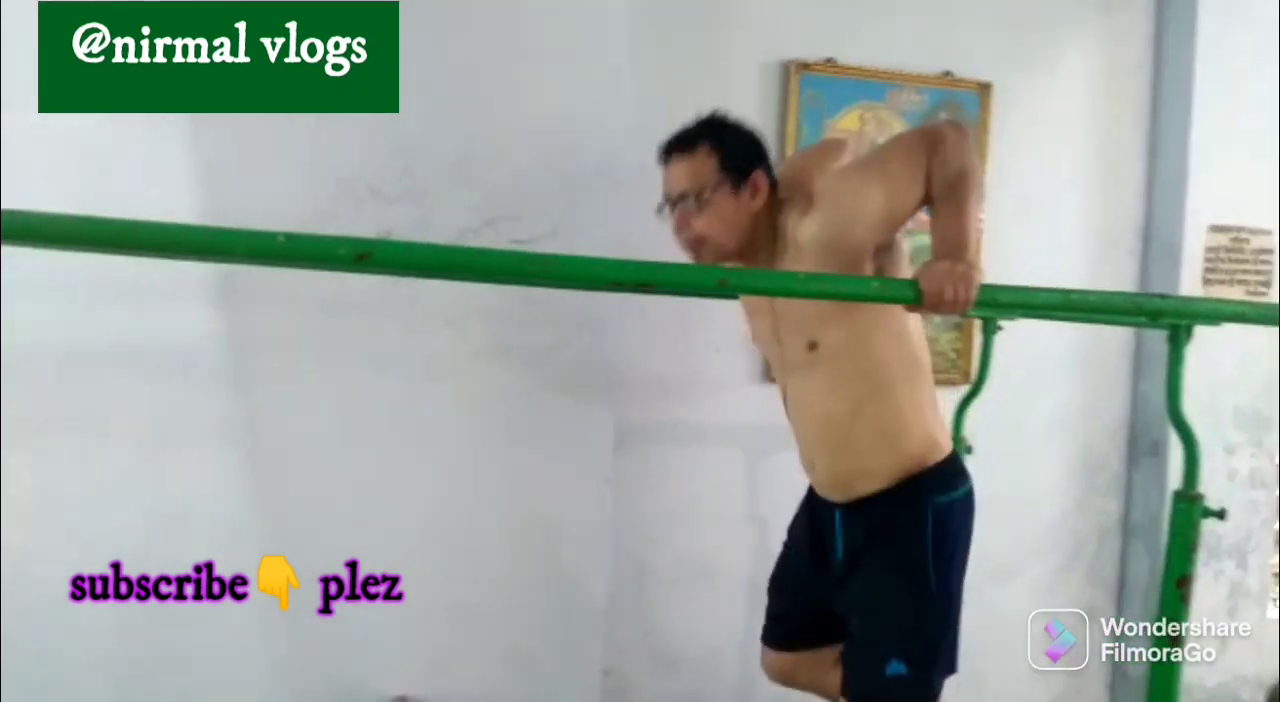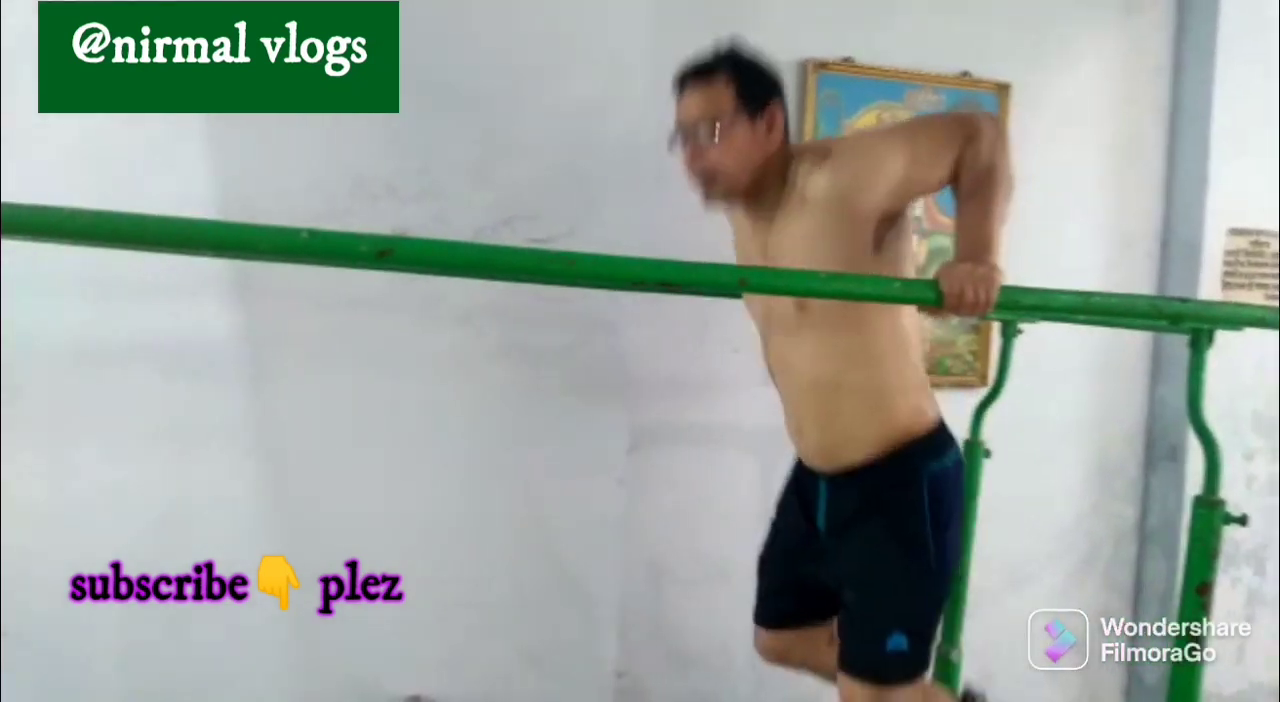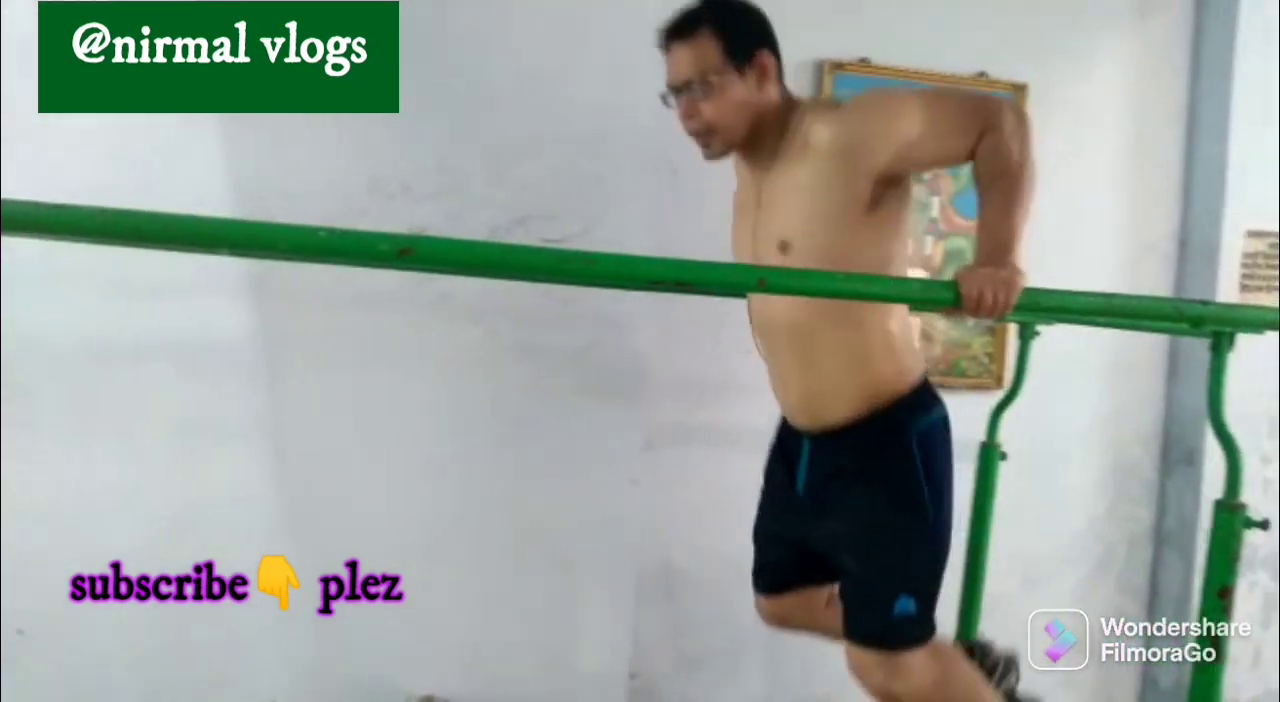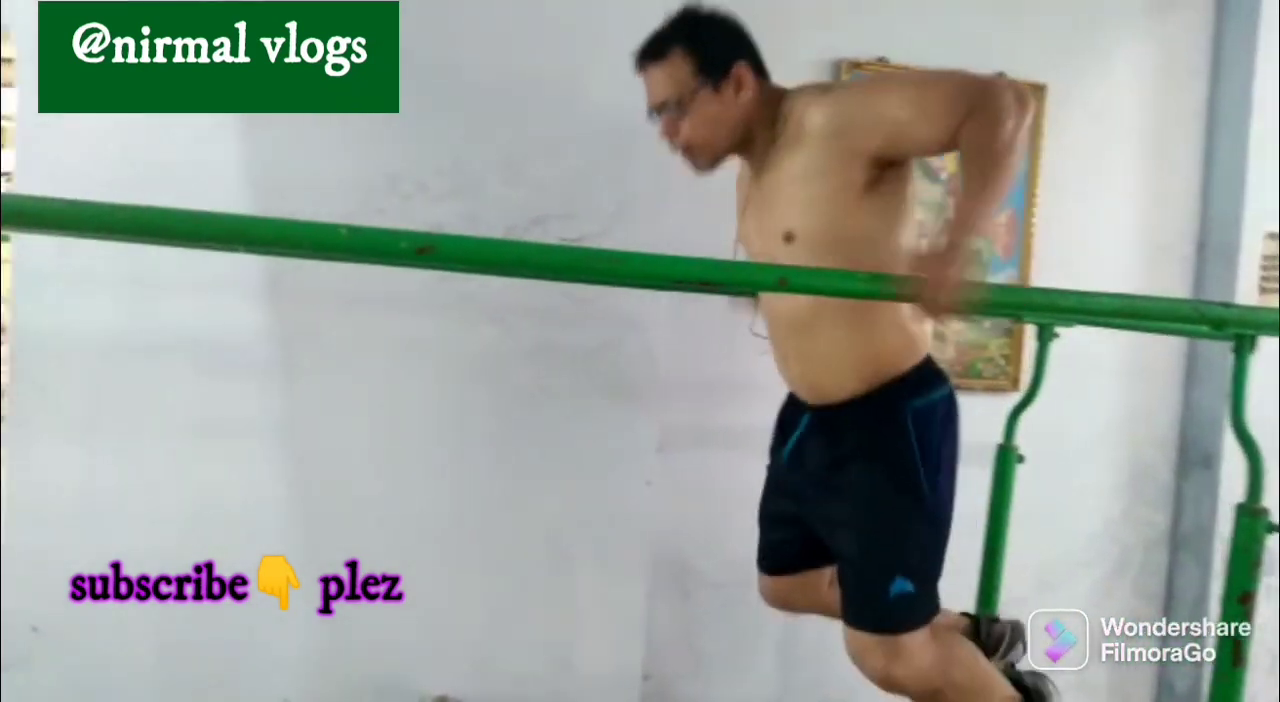
dt=0.1s
person 1, frame 1
left shoulder: (827, 227)
right shoulder: (745, 250)
left elbow: (945, 141)
right elbow: (830, 149)
left wrist: (957, 257)
left hip: (913, 509)
right hip: (830, 508)
person 1, frame 2
left shoulder: (838, 183)
right shoulder: (747, 211)
left elbow: (979, 134)
left wrist: (980, 257)
left hip: (907, 480)
right hip: (818, 480)
right knee: (781, 640)
person 1, frame 3
left shoulder: (842, 138)
right shoulder: (752, 161)
left elbow: (999, 120)
left wrist: (996, 252)
left hip: (891, 439)
right hip: (803, 441)
right knee: (783, 601)
person 1, frame 4
left shoulder: (833, 120)
right shoulder: (752, 155)
left elbow: (1002, 102)
left wrist: (958, 244)
left hip: (894, 420)
right hip: (808, 419)
right knee: (786, 585)
right ankle: (971, 636)
